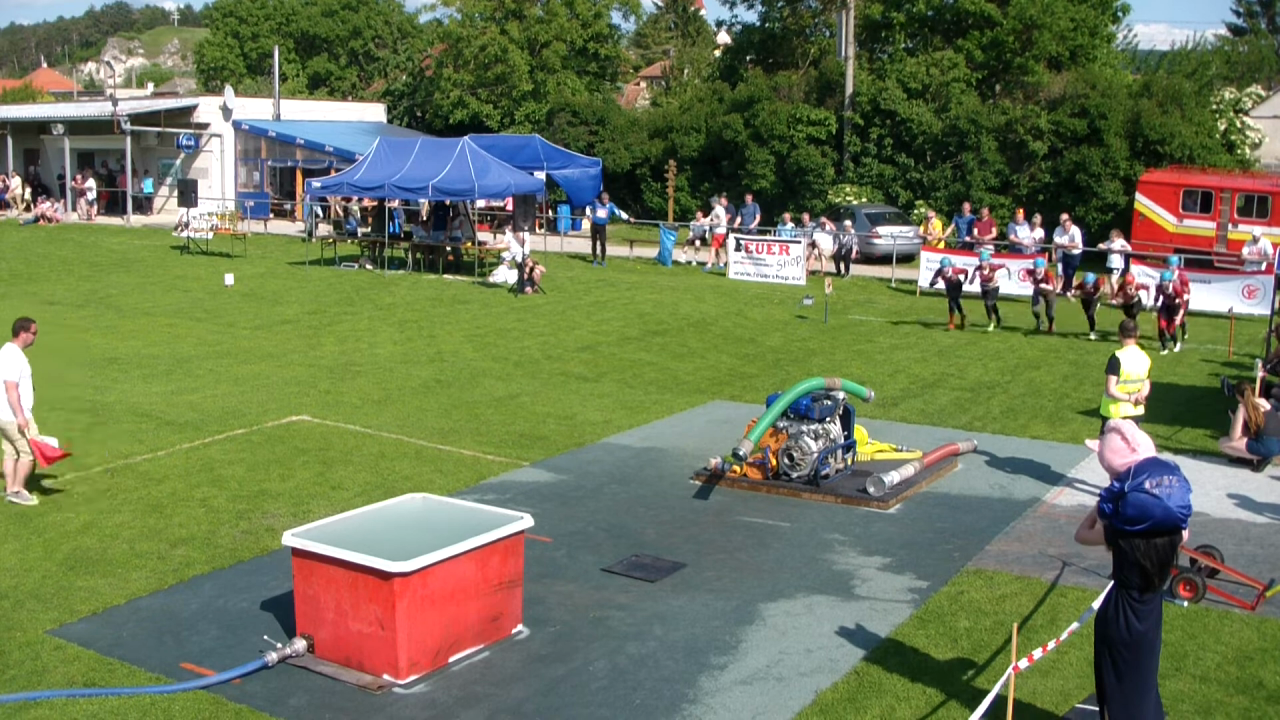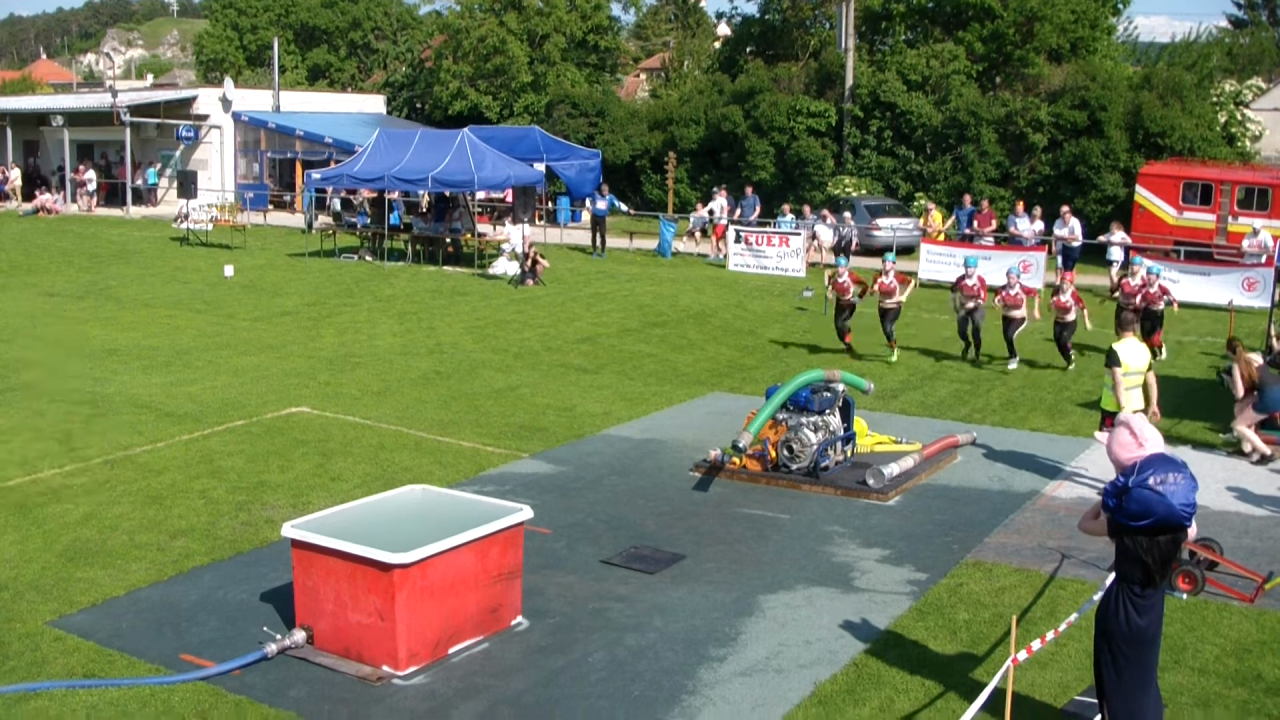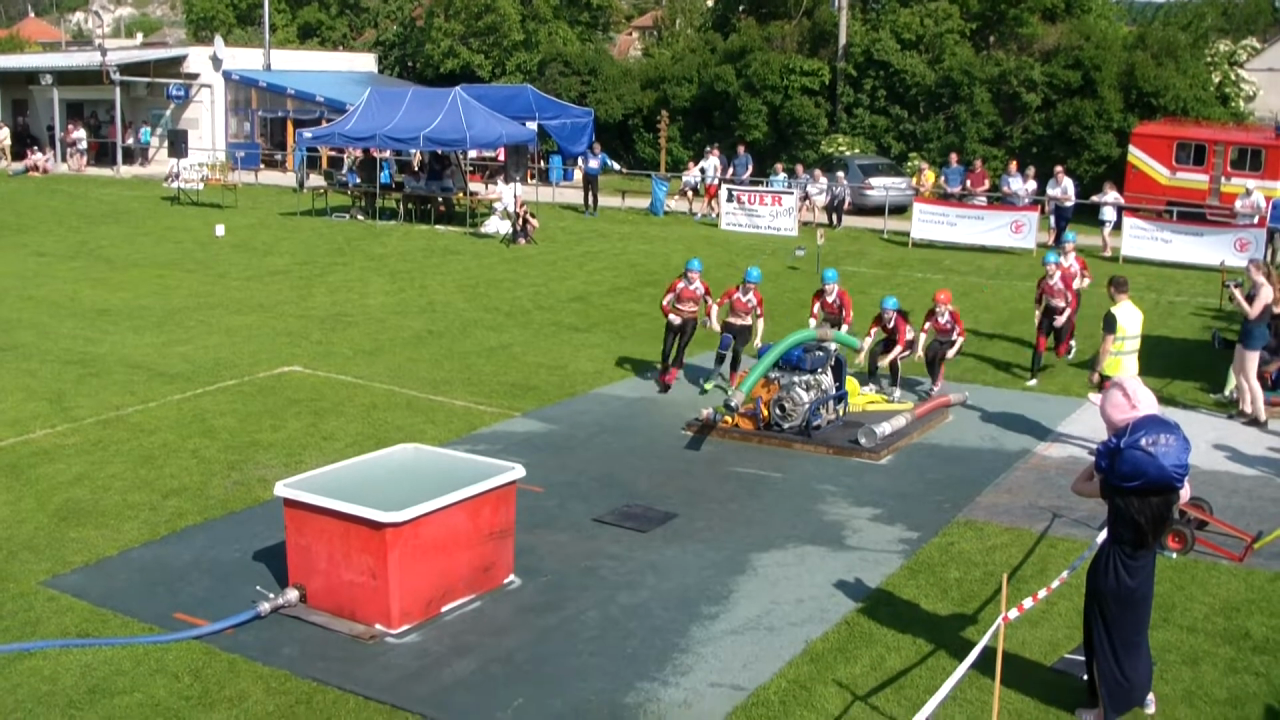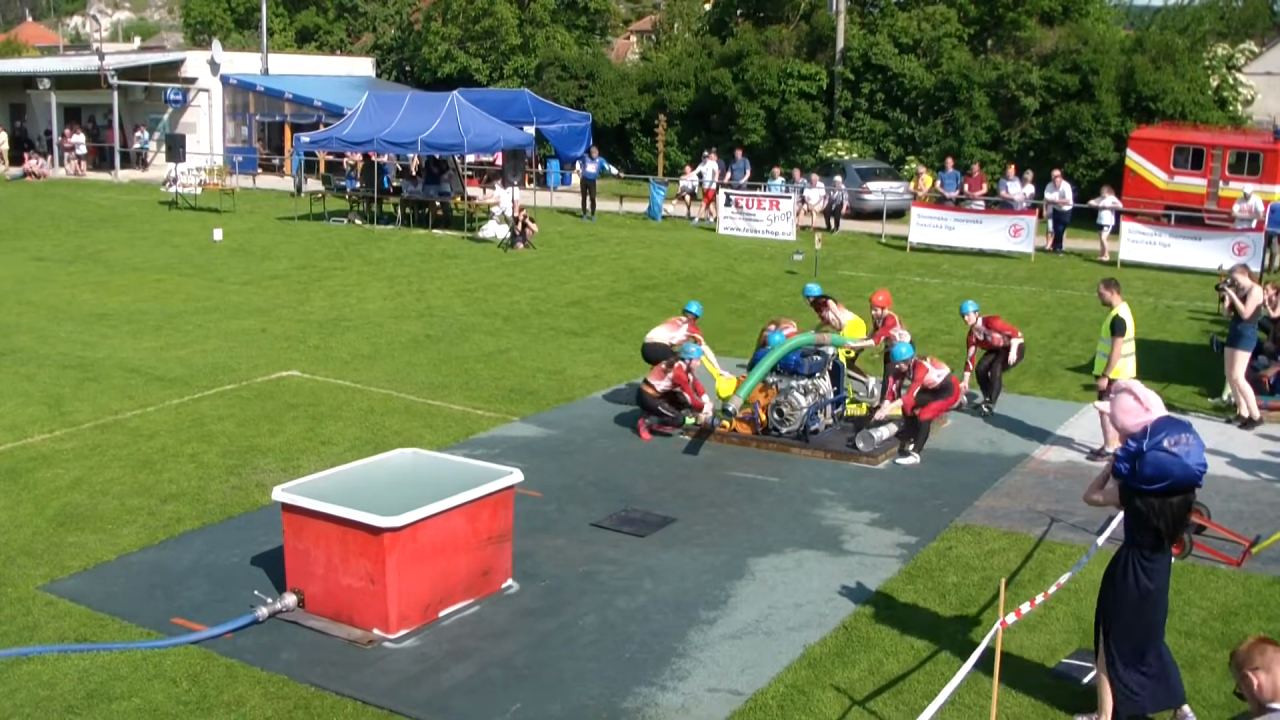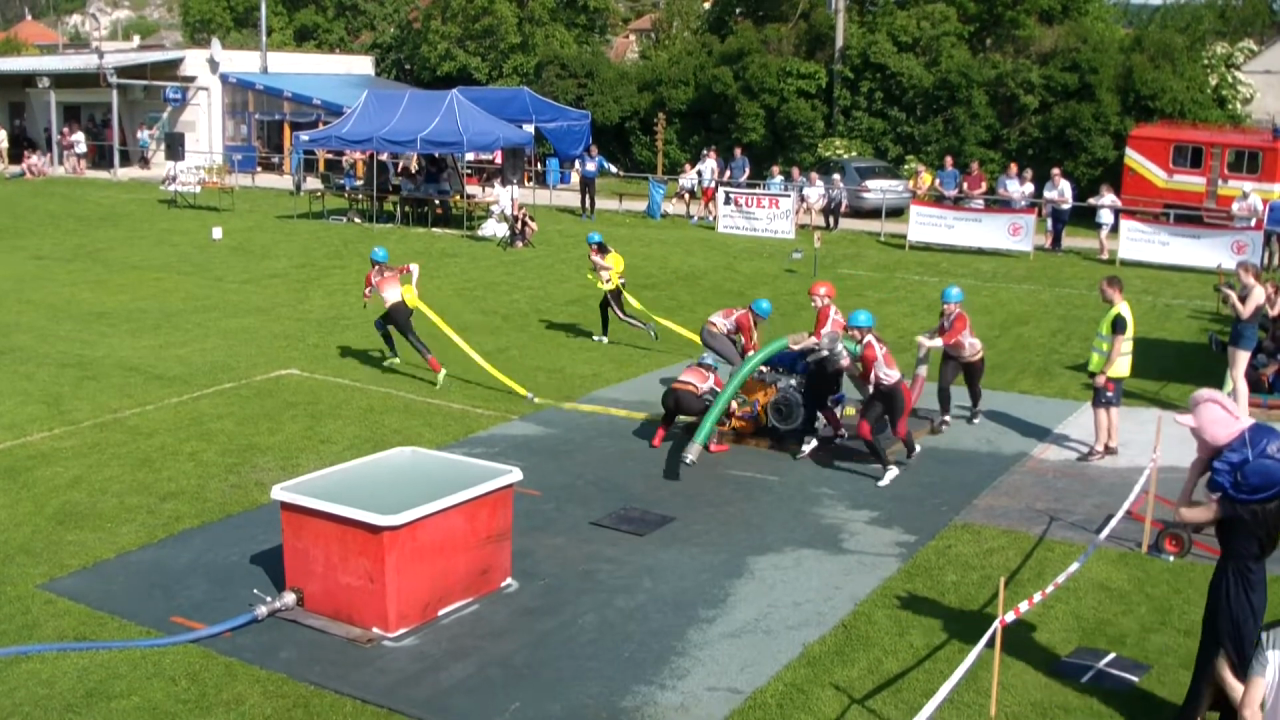
dt=1s
person 1, frame 1
left shoulder: (1122, 532)
right shoulder: (1173, 528)
left elbow: (1082, 534)
left wrist: (1105, 504)
left hip: (1121, 615)
right hip: (1150, 610)
left knee: (1122, 692)
right knee: (1143, 683)
person 1, frame 2
left shoulder: (1125, 523)
right shoulder: (1179, 522)
left elbow: (1085, 523)
right elbow: (1190, 532)
left wrist: (1112, 496)
left hip: (1122, 606)
right hip: (1152, 602)
left knee: (1119, 678)
right knee: (1143, 670)
person 1, frame 3
left shoulder: (1118, 485)
right shoulder: (1170, 482)
left elbow: (1078, 485)
right elbow: (1183, 494)
left wrist: (1106, 457)
left hip: (1112, 567)
right hip: (1143, 563)
left knee: (1106, 635)
right knee: (1134, 628)
right ankle: (1142, 692)
person 1, frame 4
left shoulder: (1135, 489)
right shoulder: (1181, 483)
left elbow: (1090, 496)
left wrist: (1117, 458)
left hip: (1130, 570)
right hip: (1158, 568)
left knee: (1110, 645)
right knee: (1147, 638)
person 1, frame 5
left shoulder: (1237, 499)
left elbow: (1182, 514)
left wrist: (1194, 474)
right wrist: (1205, 471)
left hip: (1237, 581)
right hip: (1246, 576)
left knee: (1227, 671)
right knee: (1216, 660)
